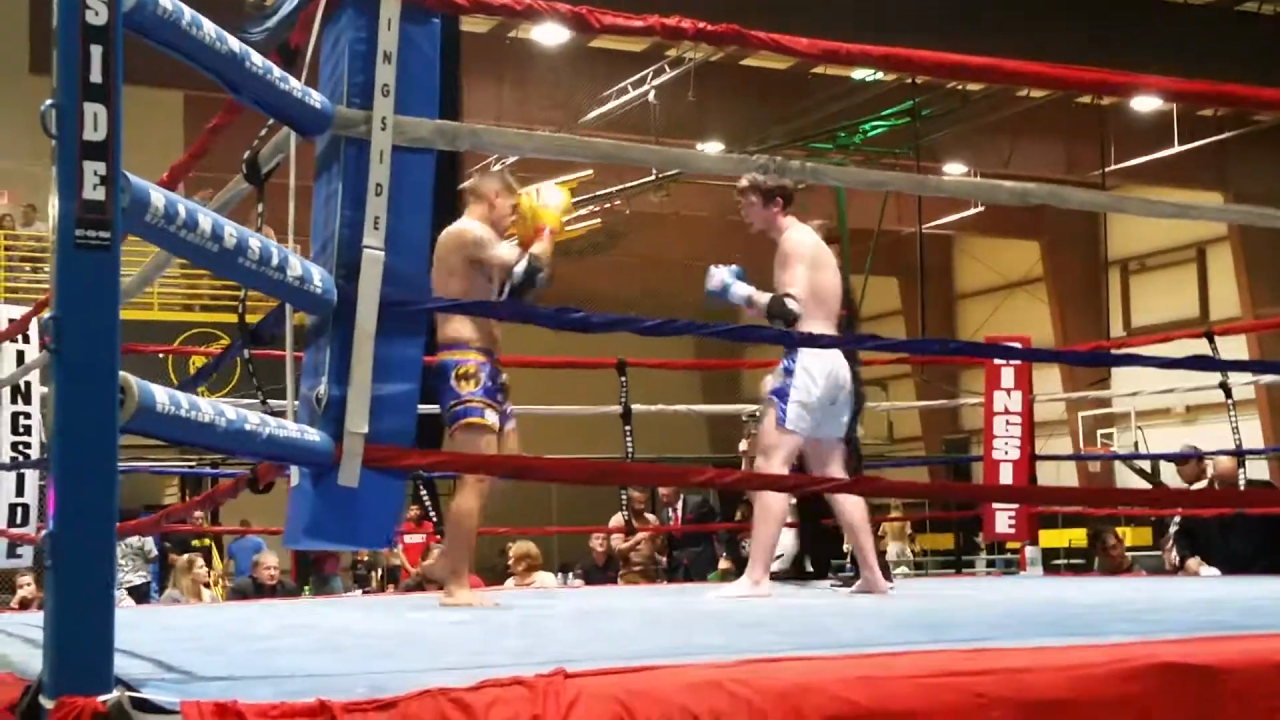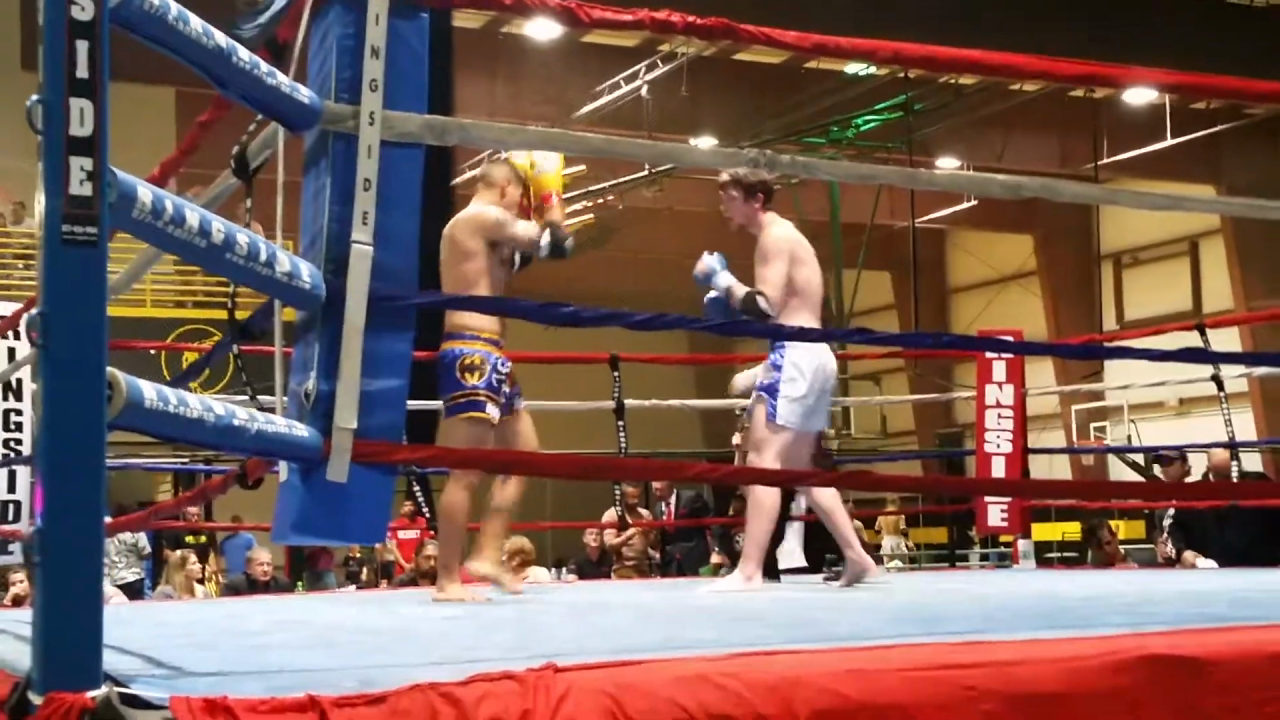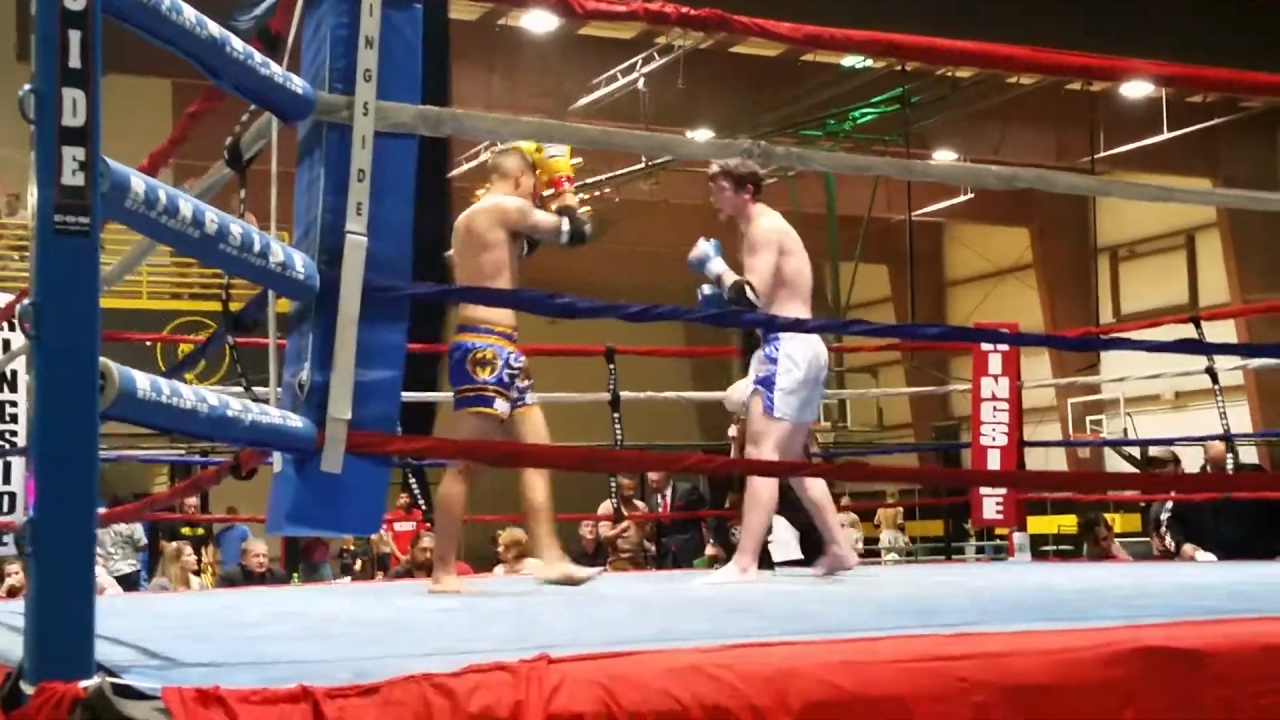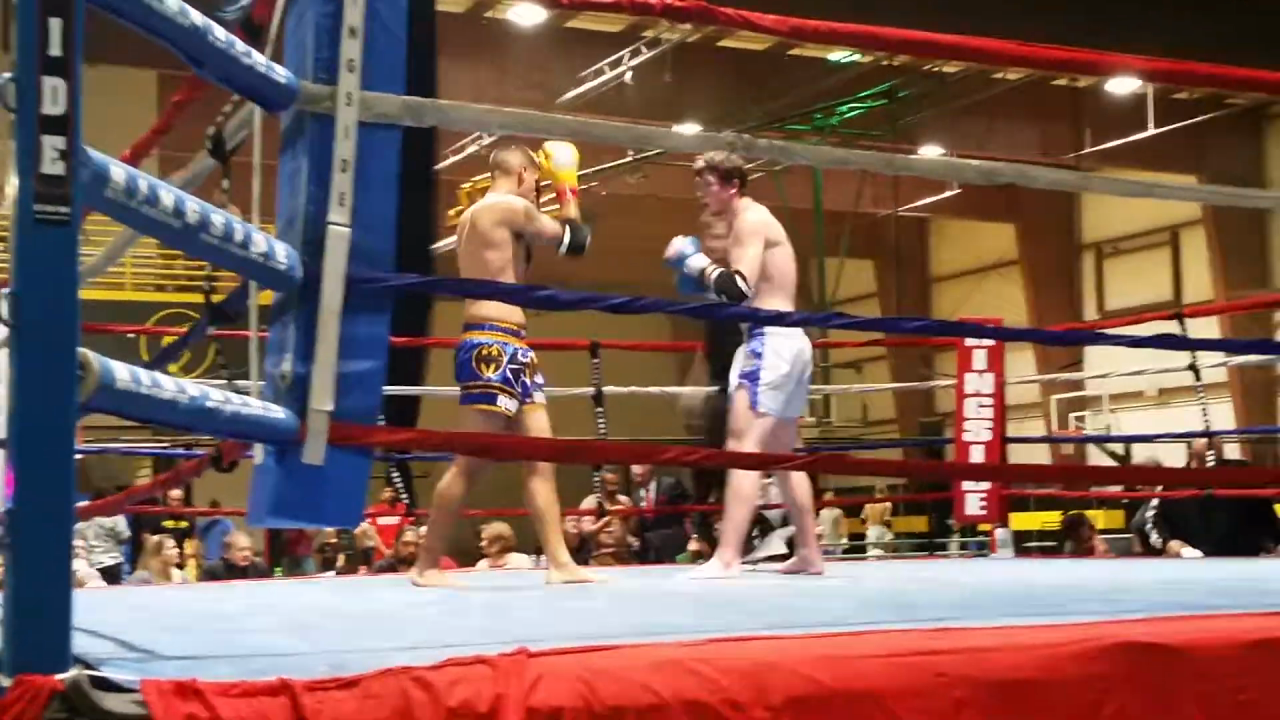
dt=0.1s
person 1, frame 1
left shoulder: (473, 244)
right shoulder: (468, 234)
left elbow: (513, 290)
right elbow: (530, 274)
left wrist: (526, 243)
right wrist: (545, 230)
left hip: (482, 367)
right hip: (466, 365)
right knee: (477, 475)
left ankle: (447, 559)
right ankle: (458, 585)
person 1, frame 2
left shoulder: (479, 228)
right shoulder: (485, 217)
left elbow: (515, 260)
right elbow: (558, 245)
left wrist: (532, 206)
right wrist: (550, 195)
left hip: (487, 357)
right hip: (472, 354)
left knee: (523, 453)
right knee: (467, 470)
left ankle: (486, 556)
right ankle: (449, 581)
person 1, frame 3
left shoulder: (472, 217)
right shoulder: (505, 208)
left elbow: (523, 246)
right elbow: (574, 230)
left wrist: (545, 182)
right wrist: (560, 178)
left hip: (499, 351)
right hip: (486, 348)
left knee: (537, 452)
right knee: (468, 465)
left ankle: (551, 557)
right ankle: (444, 572)
person 1, frame 4
left shoulder: (479, 216)
right shoulder: (508, 207)
right elbow: (575, 241)
right wrist: (566, 187)
left hip: (509, 349)
right hip: (493, 345)
left knee: (541, 455)
right knee: (472, 461)
left ankle: (559, 562)
right ankle: (427, 564)
person 2, frame 1
left shoulder: (795, 241)
right shoulder: (807, 242)
left elbow: (788, 312)
left wrist: (736, 291)
right wrist: (749, 300)
left hip: (808, 362)
right hip: (829, 363)
left knee: (770, 466)
right knee: (833, 477)
left ankle: (756, 577)
right ankle: (872, 574)
person 2, frame 2
left shoulder: (774, 237)
right shoulder: (786, 238)
left elbow: (764, 309)
left wrist: (720, 277)
right wrist: (728, 301)
left hip: (795, 356)
right hip: (815, 356)
left knee: (762, 461)
right knee: (797, 468)
left ankle: (748, 572)
right ankle: (856, 556)
person 2, frame 3
left shoulder: (765, 228)
right shoulder: (772, 230)
left elbow: (752, 300)
left wrist: (714, 265)
right wrist: (725, 299)
left hip: (788, 347)
right hip: (804, 346)
left knee: (760, 453)
right knee: (791, 459)
left ankle: (744, 563)
right ankle: (837, 549)
person 2, frame 4
left shoulder: (751, 221)
right shoulder: (754, 223)
left elbow: (738, 290)
left wrist: (692, 260)
right wrist: (708, 282)
left hip: (771, 342)
right hip: (786, 342)
left knee: (742, 448)
right knee: (780, 455)
left ankle: (727, 558)
right ankle: (808, 553)
